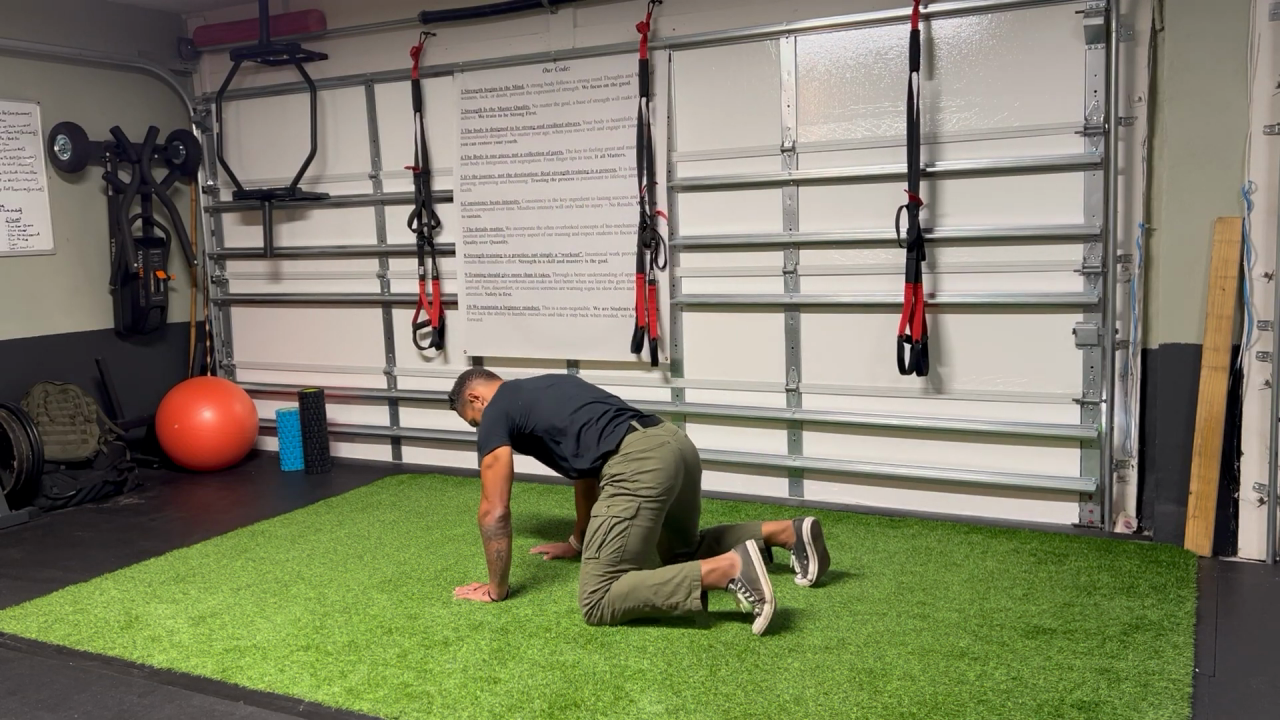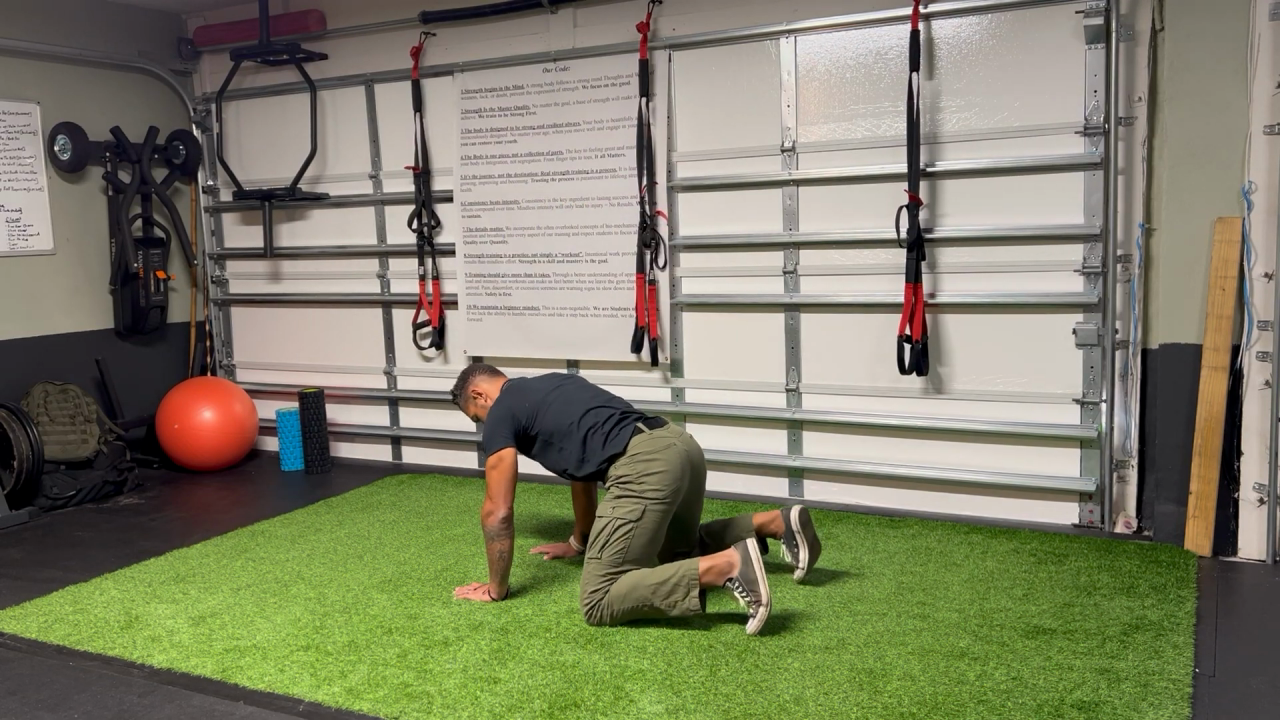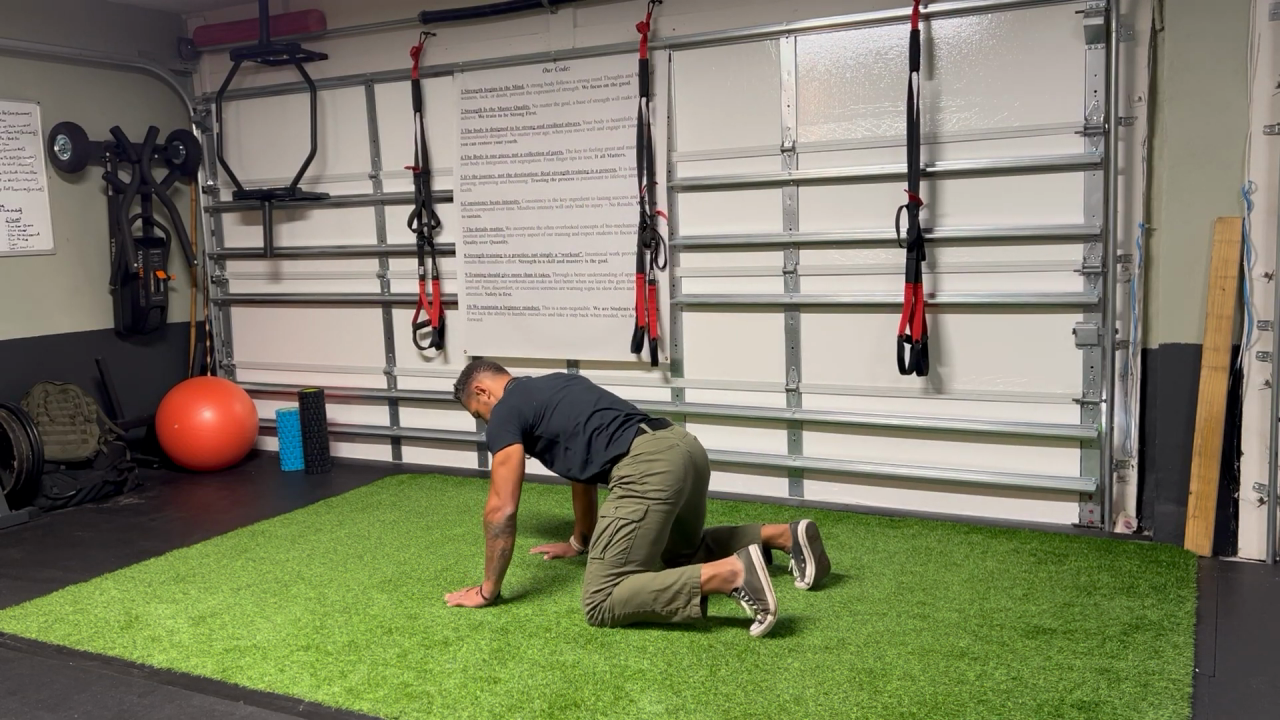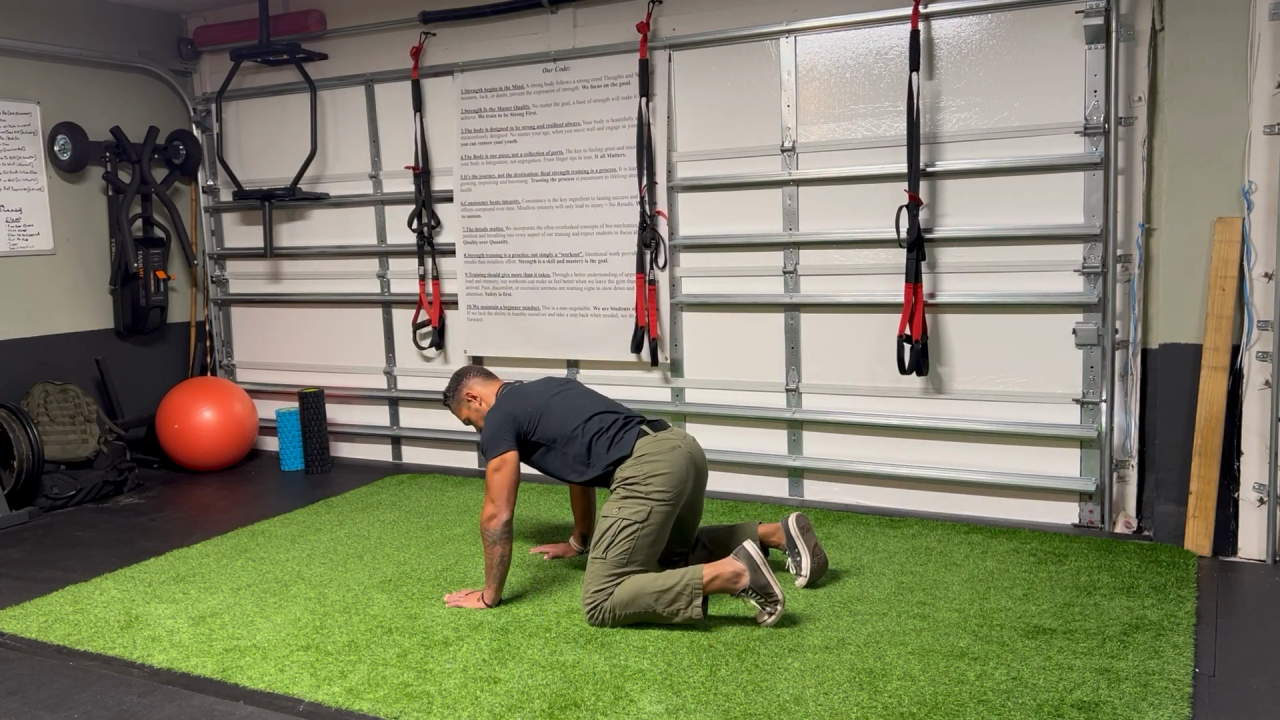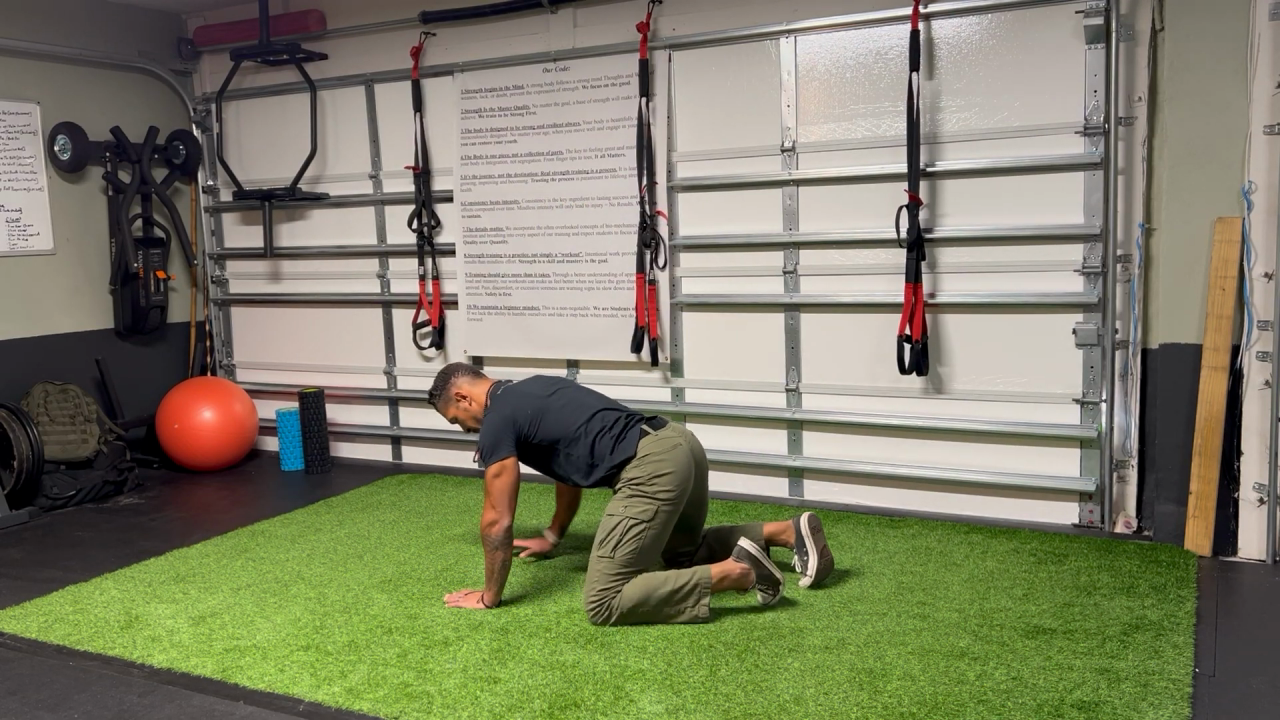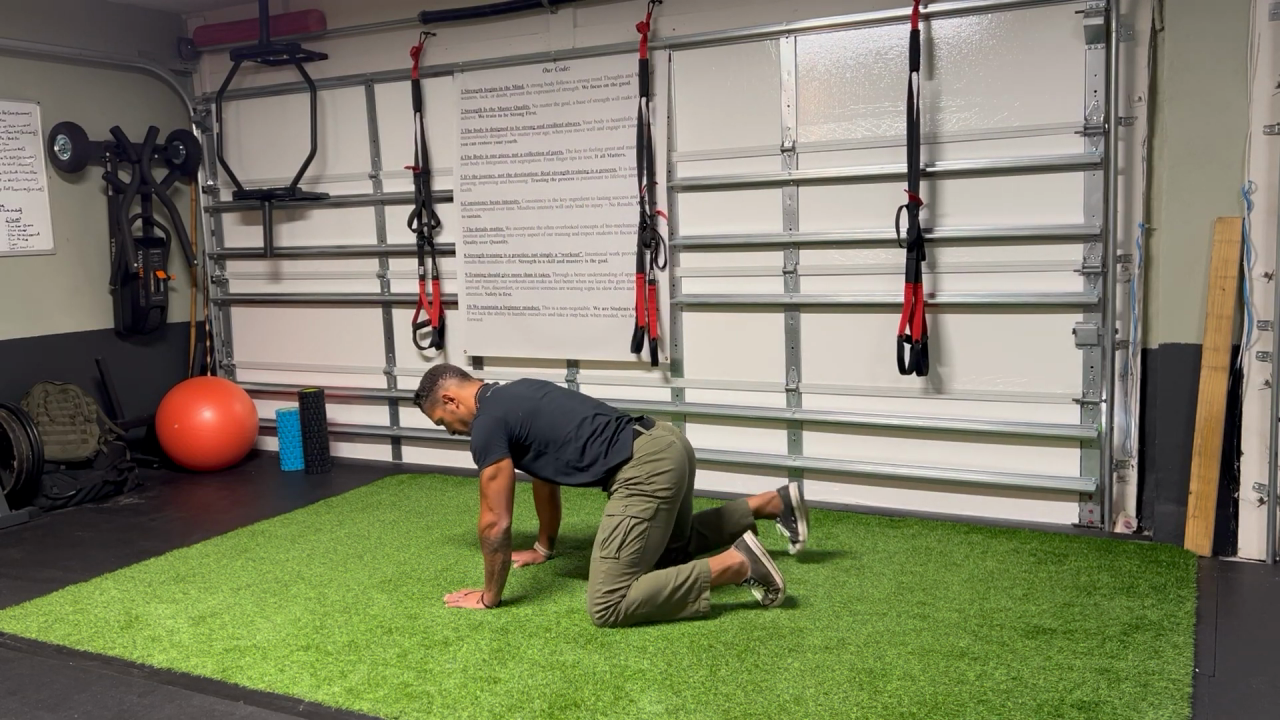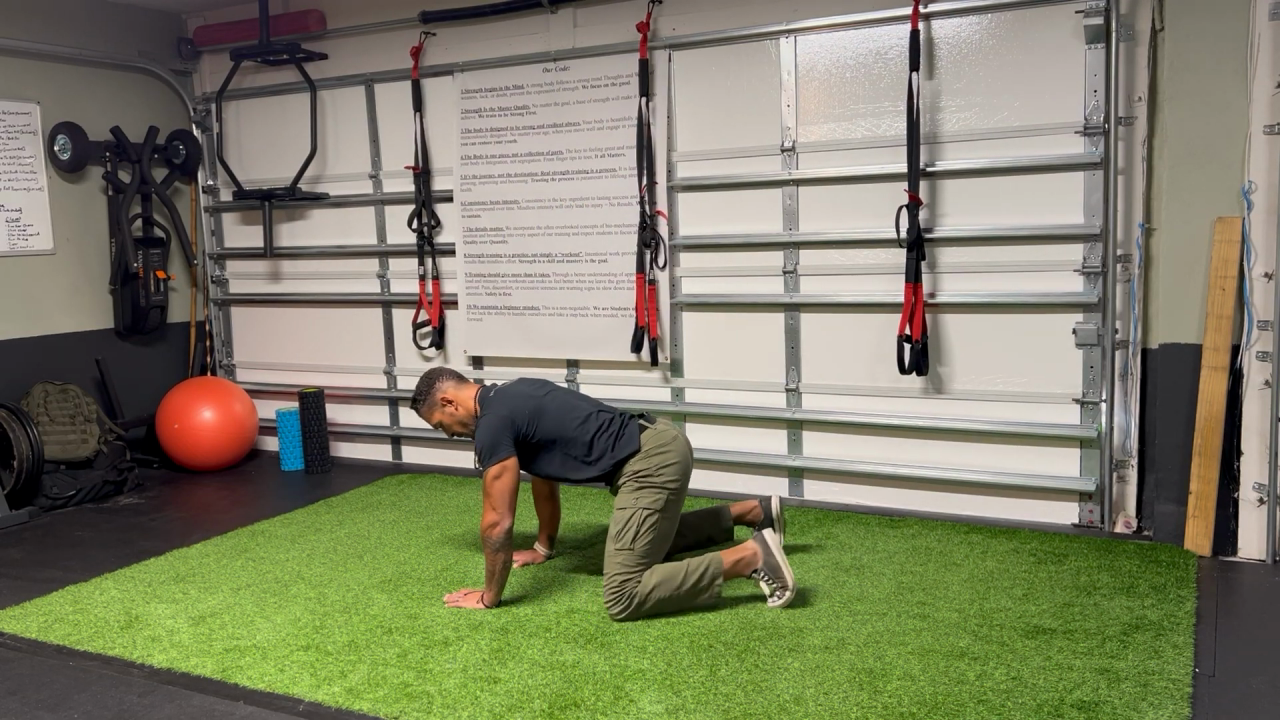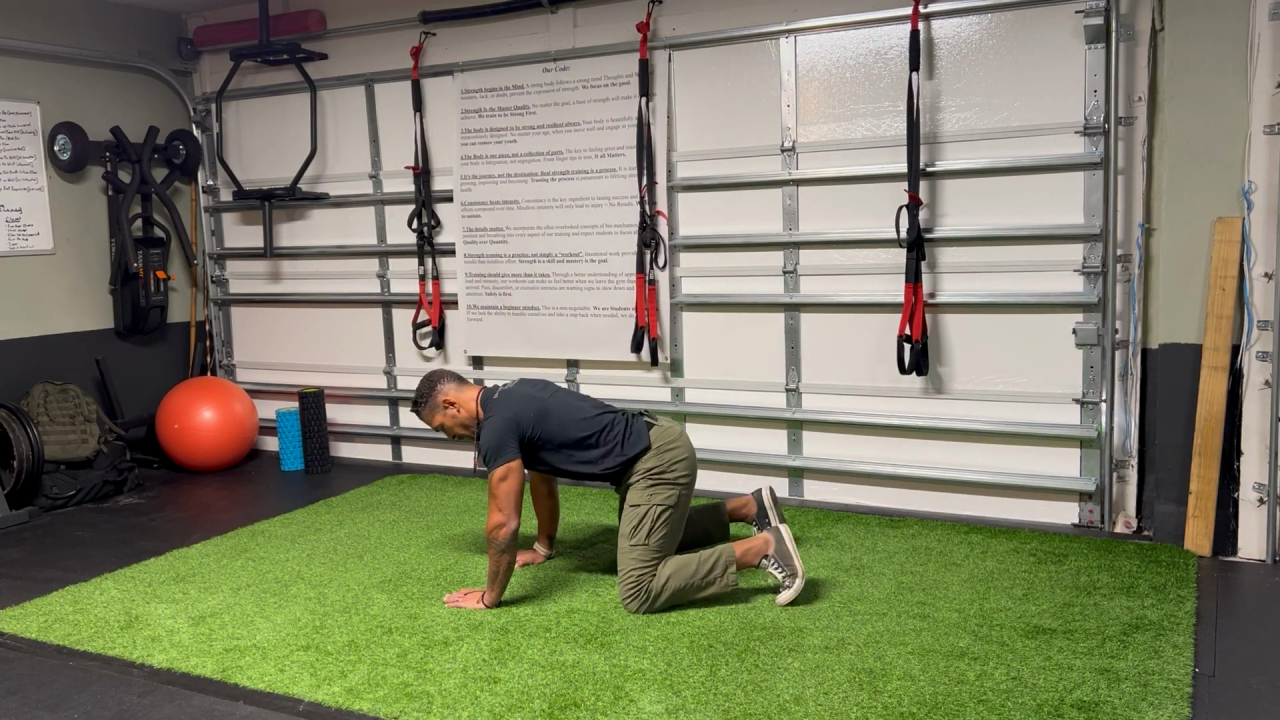
dt=0.3s
person 1, frame 1
left shoulder: (495, 413)
right shoulder: (545, 388)
left elbow: (494, 510)
left wrist: (497, 587)
right wrist: (577, 542)
left hip: (638, 465)
right hip: (674, 443)
left knee: (598, 602)
right knee: (682, 550)
left ankle: (728, 567)
right ankle: (789, 532)
person 1, frame 2
left shoulder: (502, 413)
right shoulder: (552, 386)
left elbow: (498, 511)
right elbow: (583, 469)
left wrist: (497, 587)
right wrist: (578, 542)
left hip: (645, 467)
right hip: (679, 445)
left knee: (599, 603)
right knee: (680, 548)
left ankle: (726, 566)
right ankle: (777, 522)
person 1, frame 3
left shoulder: (506, 411)
right shoulder: (553, 386)
left elbow: (502, 509)
right elbow: (583, 465)
left wrist: (489, 590)
right wrist: (579, 541)
left hip: (647, 469)
right hip: (684, 447)
left knee: (601, 604)
right knee: (682, 552)
left ankle: (728, 573)
right ankle: (785, 536)
person 1, frame 4
left shoulder: (500, 418)
right shoulder: (544, 392)
left elbow: (497, 515)
left wrist: (490, 595)
right wrist: (578, 542)
left hip: (648, 470)
right hip: (682, 448)
left knee: (602, 605)
right knee: (676, 552)
left ankle: (731, 572)
right ankle: (778, 534)
person 1, frame 5
left shoulder: (498, 422)
right shoulder: (529, 391)
left elbow: (498, 521)
left wrist: (490, 596)
right wrist: (551, 535)
left hip: (652, 469)
right hip: (679, 444)
left knee: (603, 604)
right knee: (685, 552)
left ankle: (736, 570)
right ankle: (789, 531)
person 1, frame 6
left shoulder: (489, 424)
right shoulder: (516, 396)
left elbow: (495, 523)
right elbow: (546, 476)
left wrist: (490, 596)
right wrist: (543, 548)
left hip: (645, 469)
right hip: (666, 443)
left knee: (608, 607)
right knee: (674, 546)
left ankle: (736, 564)
right ankle: (772, 502)
person 1, frame 7
left shoulder: (493, 424)
right shoulder: (510, 398)
left elbow: (498, 522)
right elbow: (545, 477)
left wrist: (489, 596)
right wrist: (544, 547)
left hip: (650, 462)
right hip: (661, 441)
left knee: (624, 597)
right knee: (653, 538)
left ankle: (753, 556)
right ankle: (753, 512)
person 1, frame 8
left shoulder: (498, 426)
right shoulder: (512, 400)
left elbow: (503, 523)
right elbow: (542, 478)
left wrist: (490, 596)
right wrist: (543, 547)
left hip: (658, 460)
right hip: (659, 442)
left knee: (639, 592)
right knee: (655, 535)
left ankle: (764, 546)
right ankle: (748, 507)
